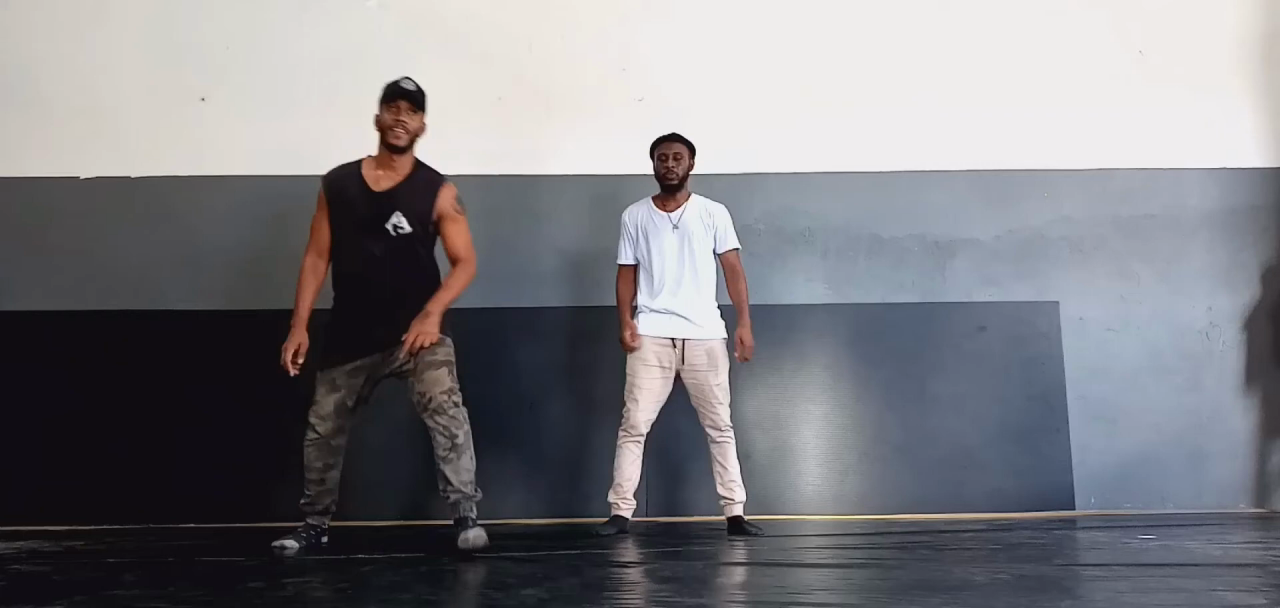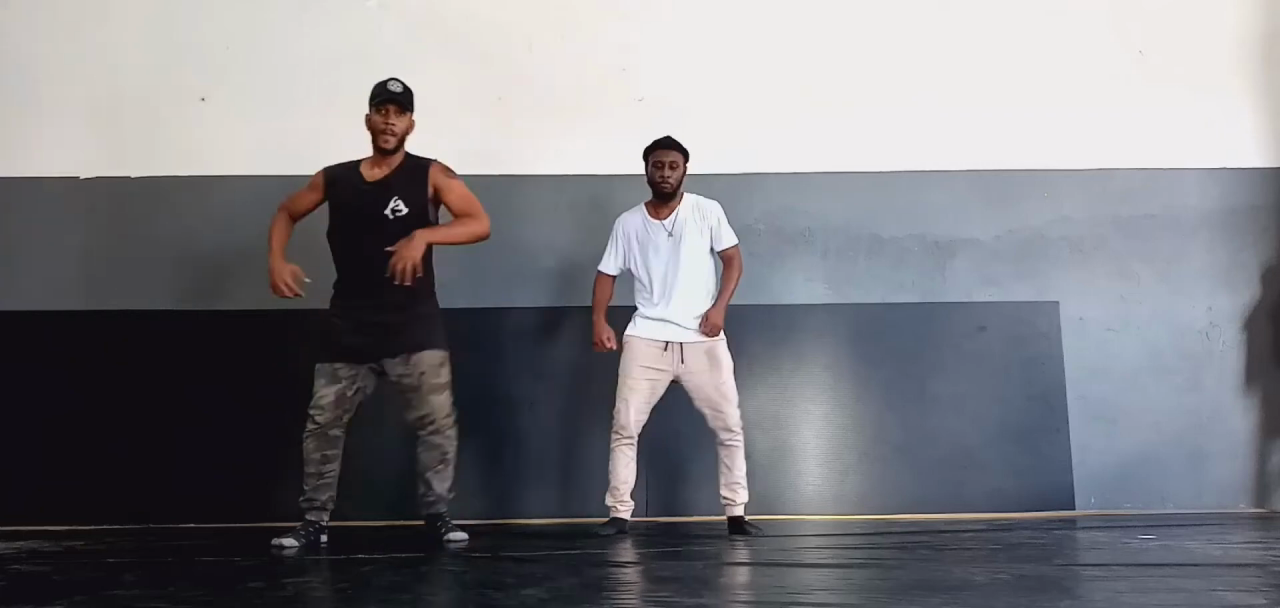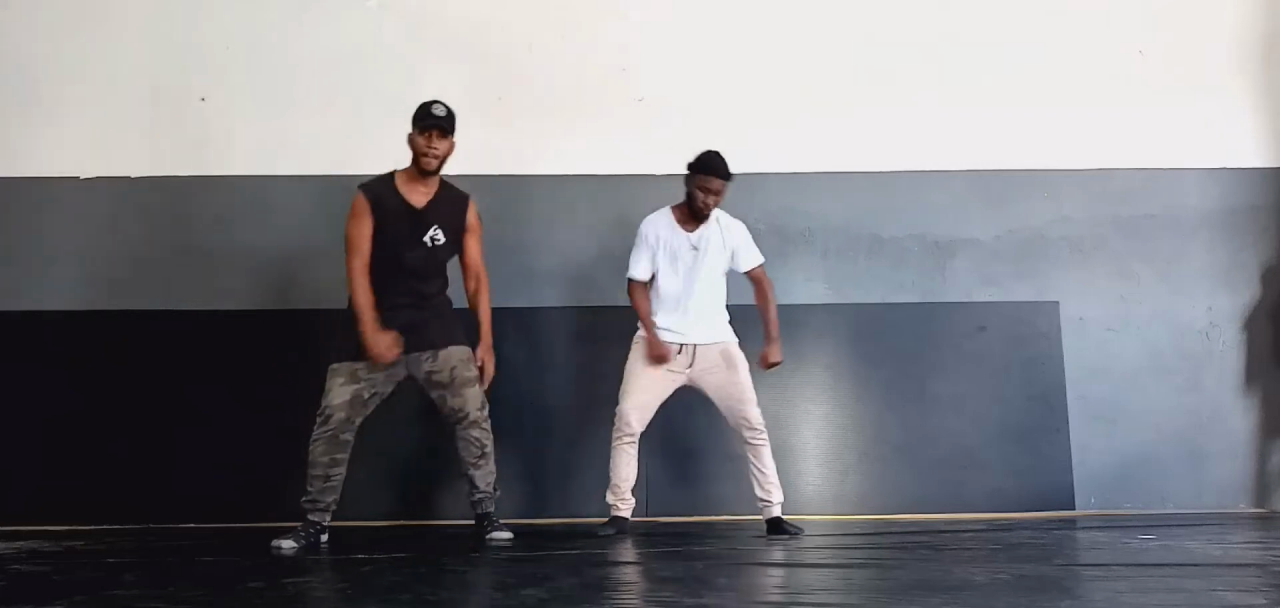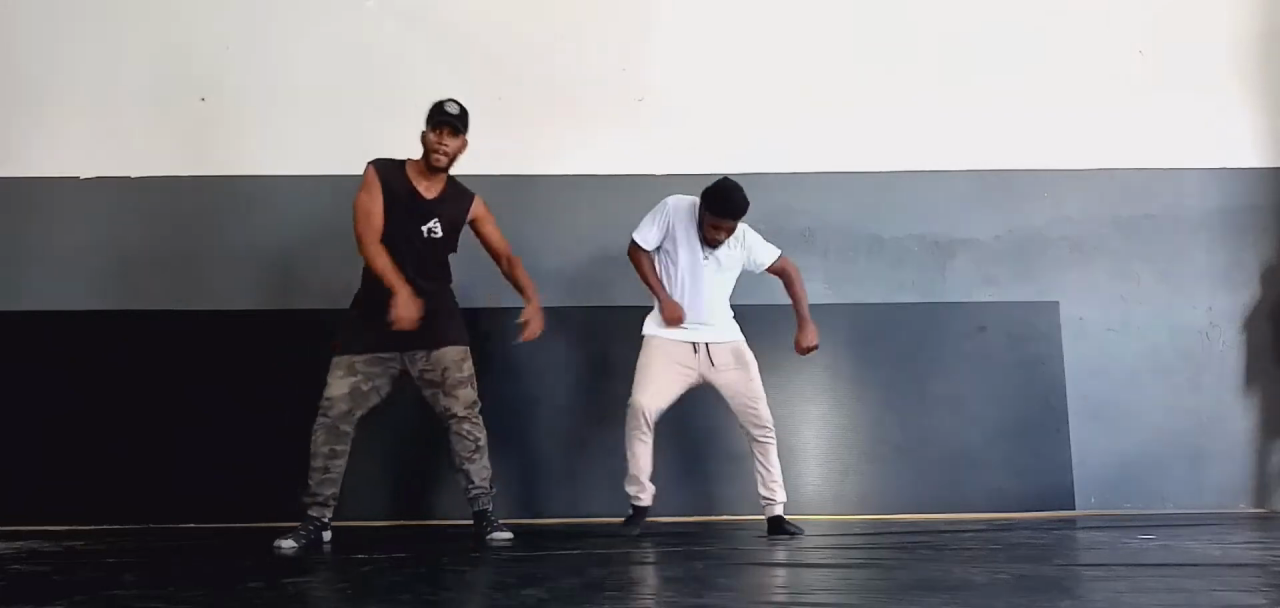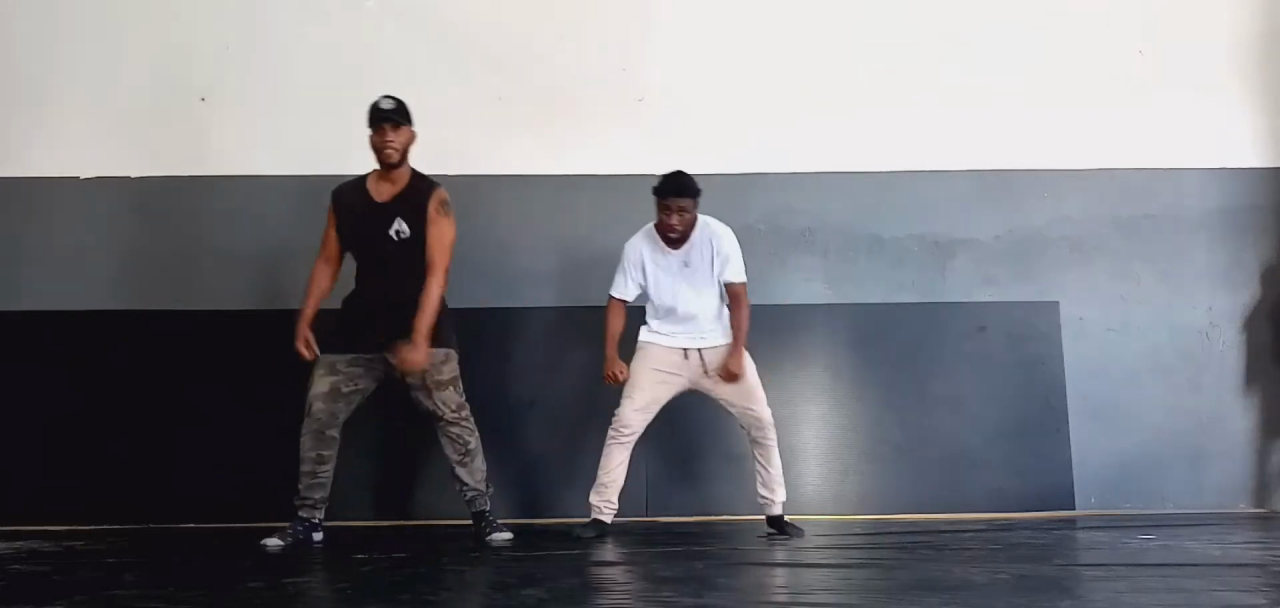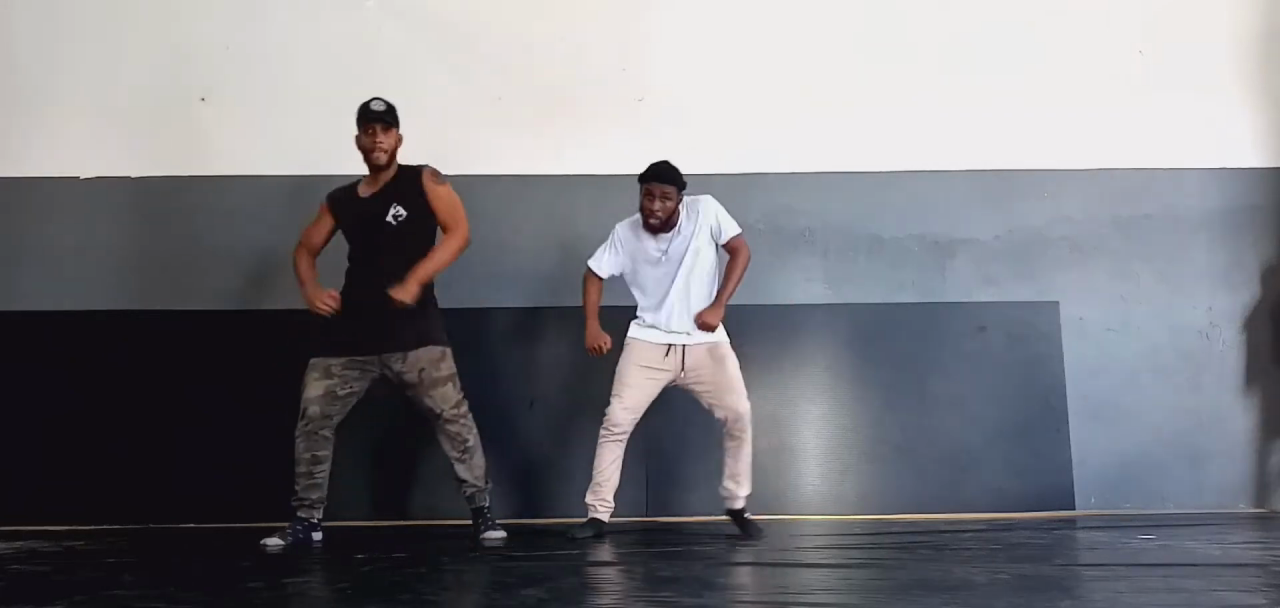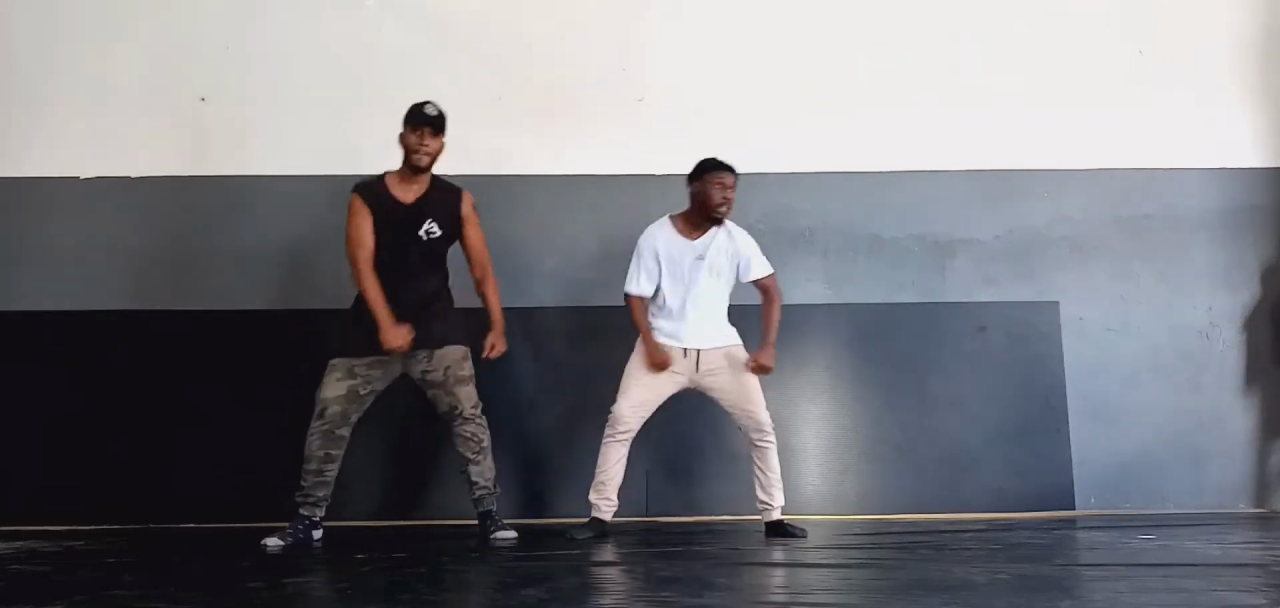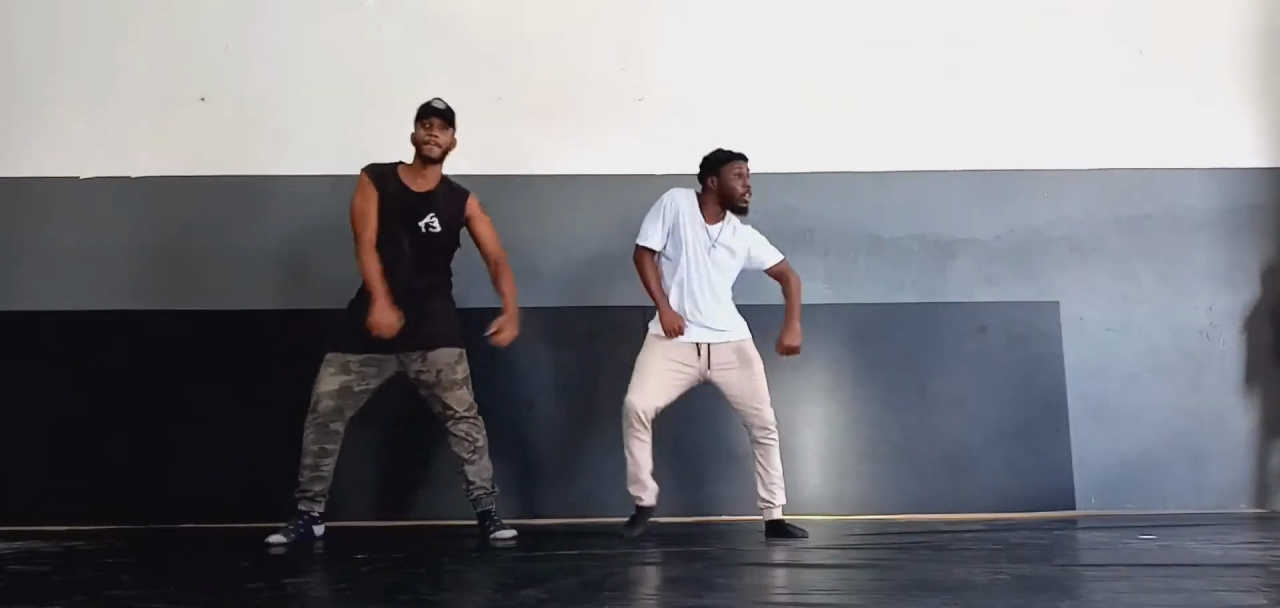
dt=0.3s
person 1, frame 1
left shoulder: (438, 190)
right shoulder: (337, 183)
left elbow: (465, 261)
right elbow: (317, 256)
left wrist: (432, 313)
right wrist: (299, 325)
left hip: (415, 326)
right hip: (350, 332)
left knee: (443, 405)
right knee: (323, 428)
left ankle: (466, 515)
right ankle: (315, 524)
person 1, frame 2
left shoulder: (429, 174)
right shoulder: (335, 179)
left elbow: (480, 224)
right elbow: (286, 214)
left wrist: (423, 236)
right wrist: (277, 259)
left hip: (414, 326)
right hip: (350, 326)
left knee: (435, 418)
right knee: (323, 421)
left ankle: (436, 512)
right ankle: (314, 522)
person 1, frame 3
left shoulder: (462, 207)
right shoulder: (371, 195)
left elbow: (476, 278)
right elbow: (357, 267)
left wrist: (486, 341)
right wrist: (370, 331)
left hip: (437, 329)
right hip: (377, 331)
left knee: (474, 415)
right knee: (333, 422)
left ankle: (486, 513)
right ankle: (315, 523)
person 1, frame 4
left shoulder: (466, 202)
right shoulder: (379, 176)
left elbow: (504, 255)
right elbow: (369, 239)
left wrist: (531, 301)
right wrist: (400, 291)
left hip: (438, 326)
right hip: (376, 318)
left knee: (465, 415)
right knee: (334, 415)
left ankle: (484, 513)
right ankle: (316, 520)
person 1, frame 5
left shoulder: (432, 196)
right shoulder: (346, 197)
left elbow: (436, 271)
right elbow: (328, 262)
left wrist: (421, 340)
right wrist: (304, 321)
left hip: (418, 328)
right hip: (356, 328)
left knee: (454, 416)
right knee: (319, 417)
left ankle: (482, 513)
right ankle: (308, 520)
person 1, frame 6
left shoulder: (424, 181)
right shoulder: (340, 201)
left elbow: (458, 232)
right elbow: (305, 249)
left wrist: (416, 278)
right wrist: (310, 287)
left hip: (414, 330)
right hip: (354, 327)
left knee: (452, 412)
right knee: (313, 417)
left ankle: (481, 511)
right ankle: (306, 520)
person 1, frame 7
left shoulder: (456, 200)
right shoulder: (366, 195)
left elbow: (481, 266)
right elbow: (362, 265)
left wrist: (497, 324)
right wrist: (384, 324)
left hip: (437, 329)
right hip: (377, 329)
left knee: (468, 415)
right knee: (329, 416)
left ankle: (488, 512)
right ankle: (308, 520)
person 1, frame 8
left shoulder: (462, 201)
right shoulder: (375, 180)
left elbow: (496, 258)
right elbow: (366, 242)
left wrist: (511, 309)
right wrist: (379, 301)
left hip: (433, 328)
right hip: (373, 321)
left knee: (464, 416)
right knee: (325, 410)
left ankle: (487, 512)
right ankle: (308, 514)
person 2, frame 1
left shoulder: (714, 212)
right shoulder: (635, 215)
left elbow: (733, 267)
right elbow: (627, 272)
left wrist: (744, 322)
right wrist: (626, 321)
left hip: (705, 336)
right hip: (652, 336)
left knee: (719, 425)
right knee: (635, 423)
left ankle: (734, 512)
right ankle: (621, 511)
person 2, frame 2
left shoulder: (707, 211)
right shoulder: (628, 223)
left elbow: (733, 260)
right elbow: (606, 275)
left wrist: (718, 308)
right wrist: (599, 320)
left hip: (701, 341)
right hip: (647, 339)
left knee: (729, 425)
right knee: (625, 425)
left ankle: (735, 513)
right ankle: (619, 513)
person 2, frame 3
left shoulder: (731, 230)
right shoulder: (654, 226)
left elbow: (760, 281)
right elbow: (637, 285)
left wrist: (773, 339)
right wrist: (650, 337)
left hip: (715, 345)
right hip: (662, 343)
left knee: (752, 425)
right knee: (627, 421)
left ankle: (773, 514)
right ankle: (620, 513)
person 2, frame 4
left shoulder: (745, 240)
right shoulder: (673, 210)
left elbow: (786, 269)
right elbow: (637, 250)
left wrist: (806, 324)
right wrist: (664, 299)
left hip: (725, 341)
right hip: (671, 337)
left knee: (760, 423)
right knee: (642, 408)
left ankle: (775, 513)
right ankle: (640, 502)
person 2, frame 5
left shoulder: (719, 236)
right shoulder: (639, 247)
left elbow: (738, 296)
right elbow: (618, 301)
left wrist: (736, 353)
right wrist: (611, 355)
left hip: (718, 346)
right hip: (662, 347)
left knee: (760, 420)
right knee: (625, 423)
left ankle: (775, 512)
right ankle: (601, 514)
person 2, frame 6
left shoulder: (705, 210)
right shoulder: (625, 233)
left elbow: (740, 251)
right elbow: (595, 275)
left wrist: (717, 306)
right wrist: (593, 326)
left hip: (702, 340)
right hip: (649, 343)
left knee: (738, 414)
right knee: (616, 422)
left ankle: (736, 503)
right ankle: (597, 515)
person 2, frame 7
left shoulder: (736, 239)
right shoulder: (655, 236)
left elbow: (770, 289)
right elbow: (636, 297)
left wrist: (767, 346)
right wrist: (649, 344)
left hip: (720, 348)
right hip: (665, 348)
left knee: (760, 425)
right knee: (621, 421)
left ankle: (773, 516)
right ankle: (600, 514)
person 2, frame 8
left shoulder: (745, 234)
right shoulder: (675, 202)
left elbow: (787, 275)
right elbow: (644, 255)
left wrist: (792, 325)
right wrist: (665, 308)
left hip: (731, 341)
right hip: (677, 337)
left knee: (763, 423)
right knee: (637, 407)
left ankle: (774, 517)
right ankle: (643, 501)
